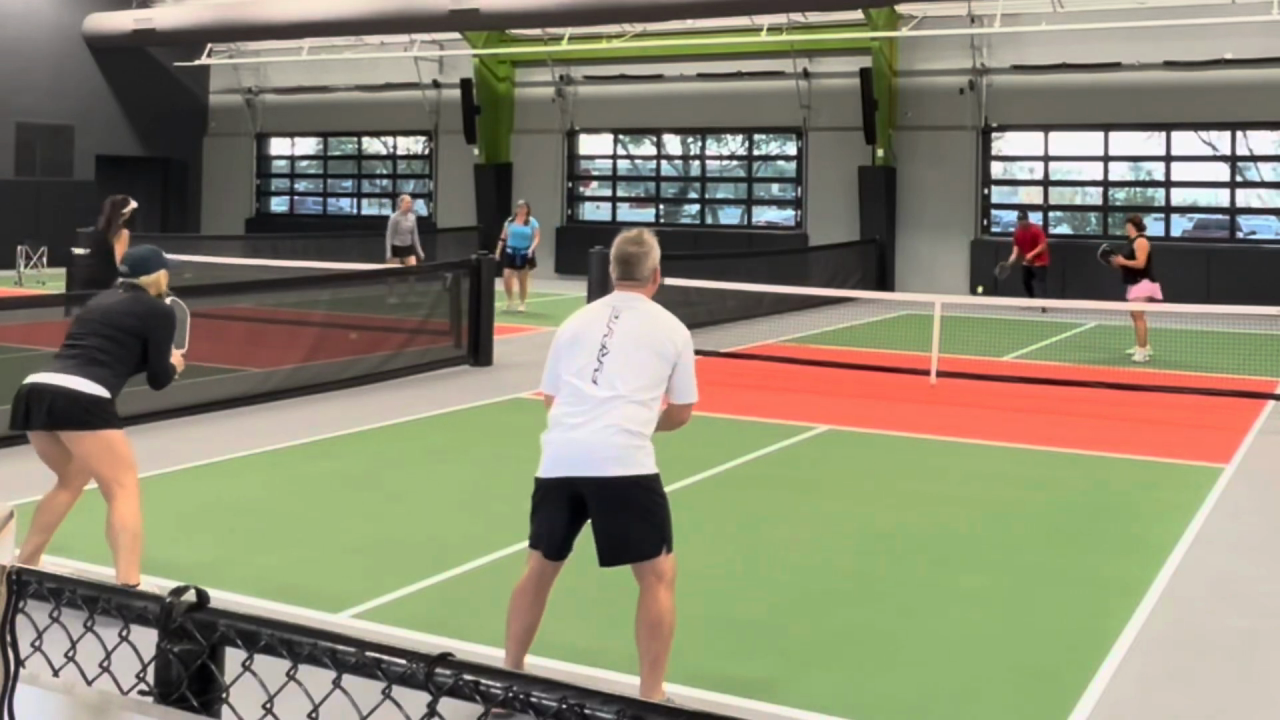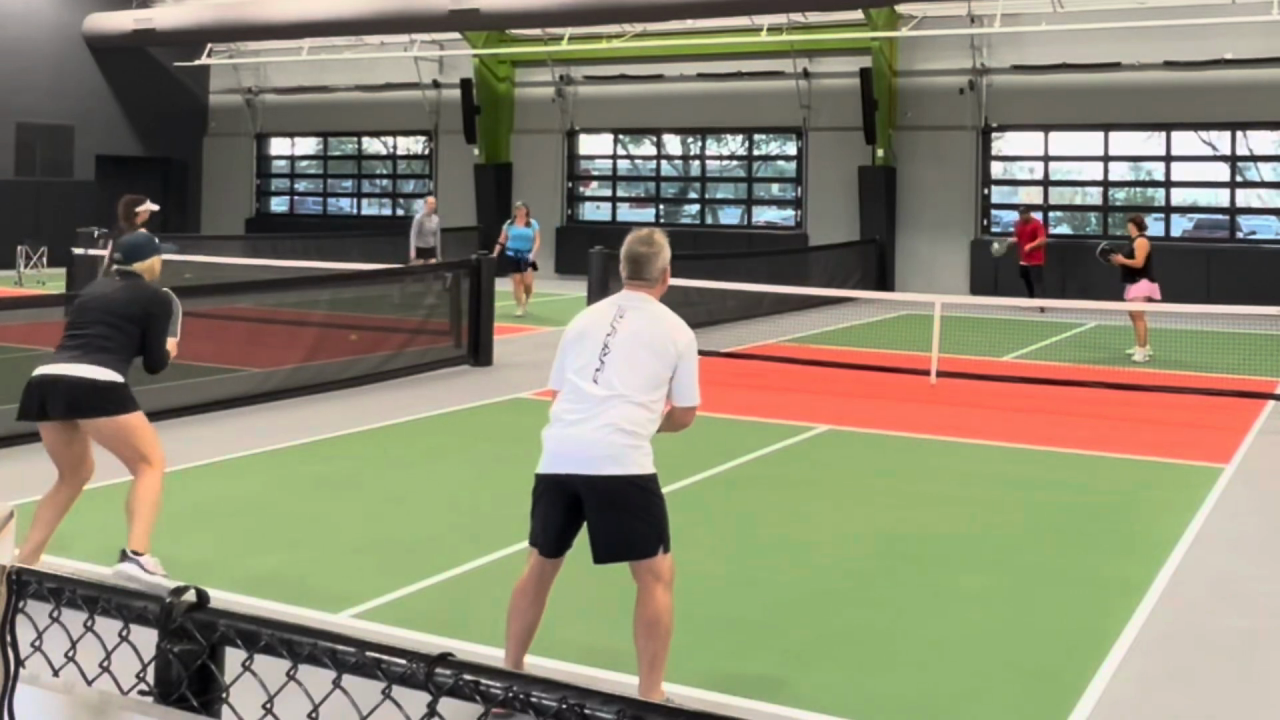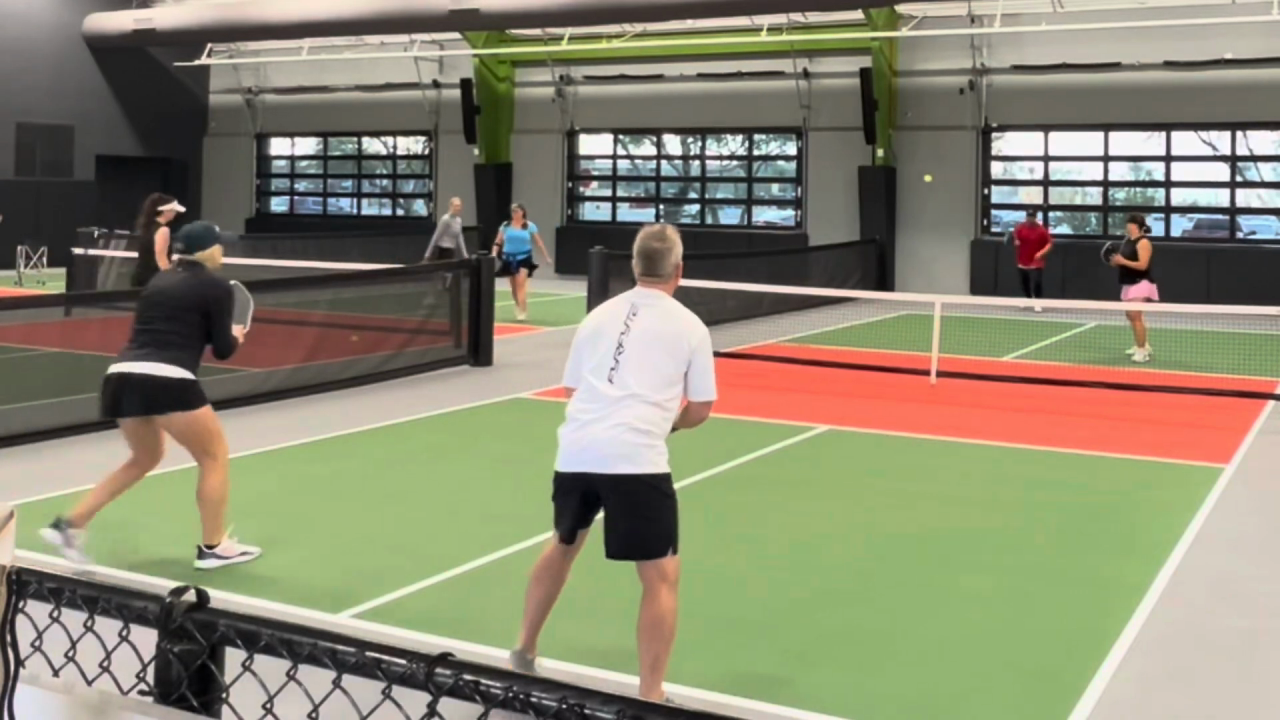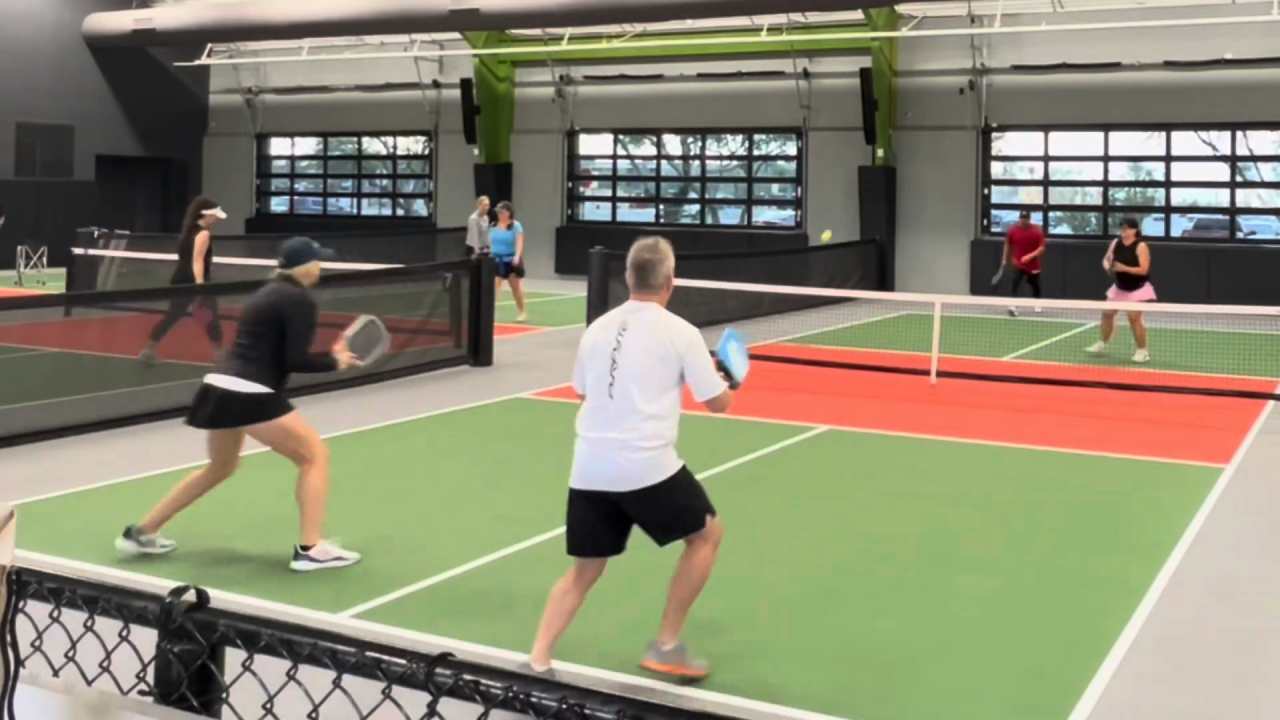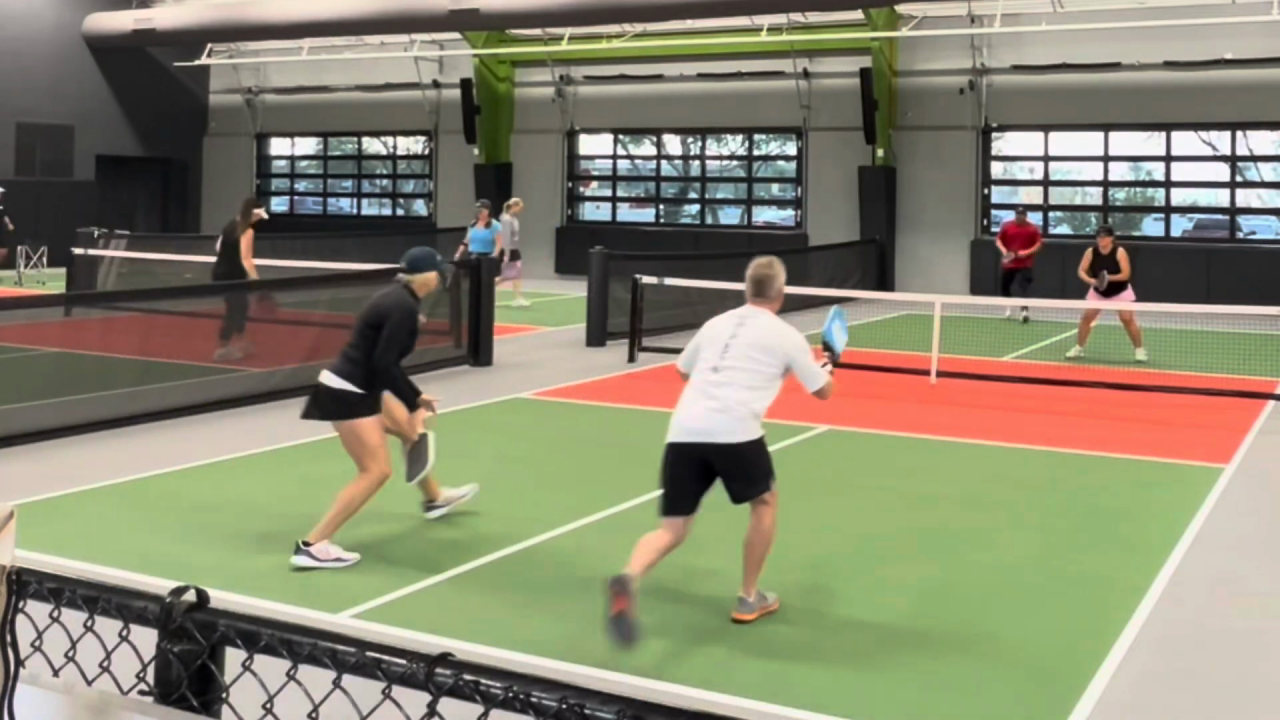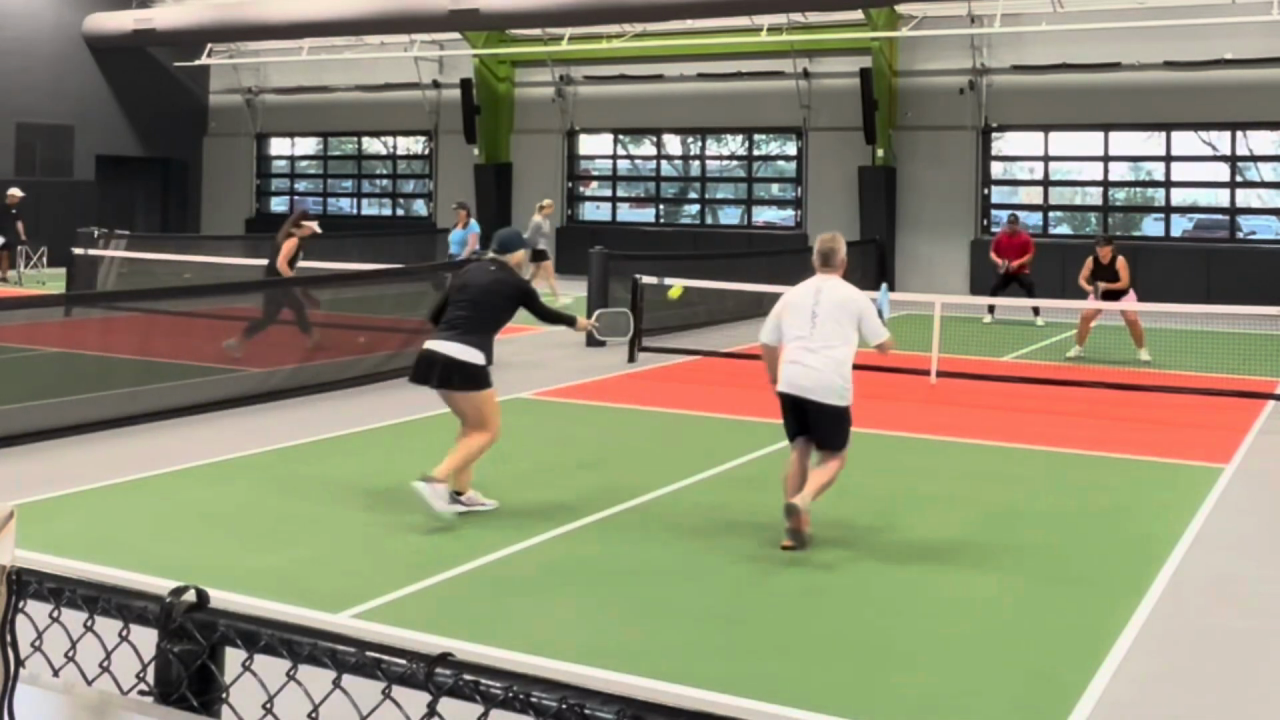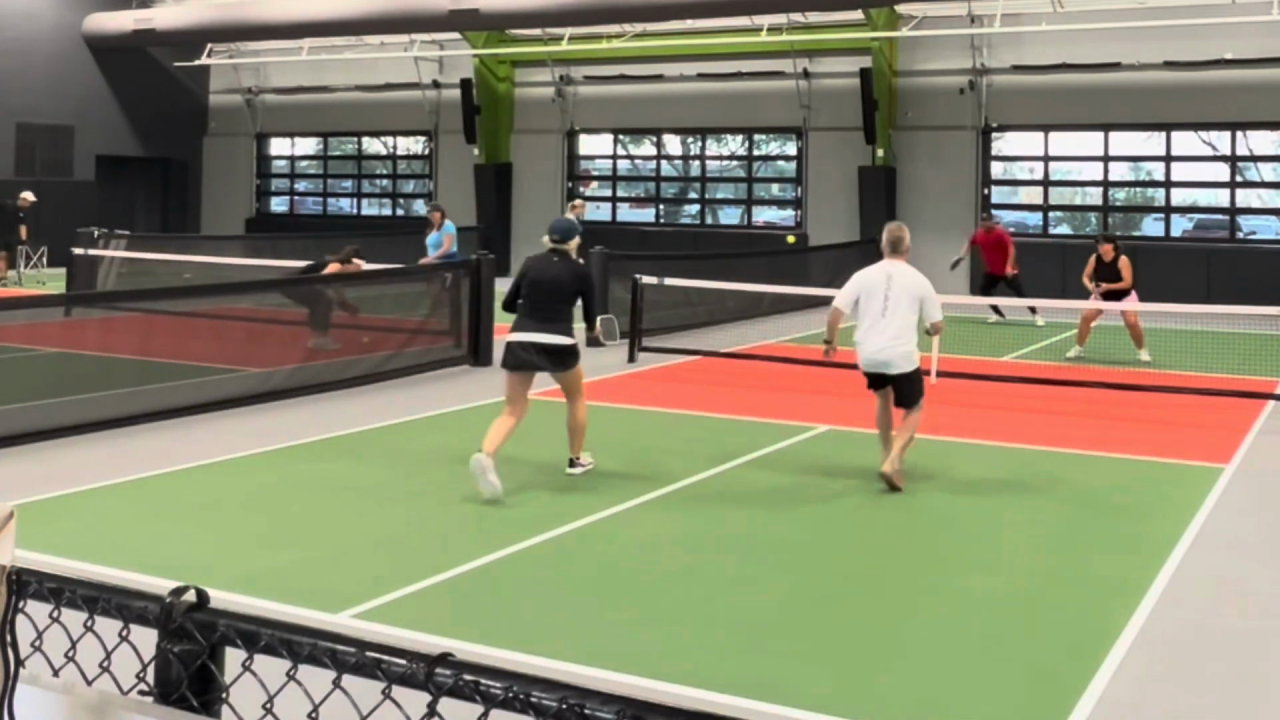
dt=0.4s
person 1, frame 1
left shoulder: (575, 322)
right shoulder: (671, 329)
right elbow: (680, 413)
left hip: (559, 459)
right hip: (624, 464)
left knee: (540, 567)
right knee: (658, 576)
right ankle: (650, 699)
person 1, frame 2
left shoulder: (585, 319)
right shoulder: (676, 330)
right elbow: (683, 416)
left hip: (558, 457)
right hip: (620, 462)
left knee: (541, 565)
right knee: (655, 575)
right ankle: (650, 699)
person 1, frame 3
left shoulder: (598, 316)
right shoulder: (690, 326)
right elbow: (700, 410)
left hip: (575, 454)
right hip: (636, 460)
left knee: (563, 545)
right knee: (661, 577)
left ankle: (521, 656)
right ankle: (649, 701)
person 1, frame 4
left shoulder: (597, 330)
right shoulder: (680, 333)
right elbow: (718, 402)
right wrist: (729, 382)
left hip: (589, 470)
right hip: (647, 467)
left knee: (582, 572)
right knee: (706, 535)
left ankle: (536, 664)
right ankle: (666, 647)
person 1, frame 5
left shoulder: (714, 325)
right shoulder: (786, 336)
left elbow: (684, 372)
right elbow: (822, 391)
right wrist: (826, 367)
left hip: (683, 431)
right hip: (736, 432)
left knee: (670, 531)
right knee: (763, 504)
left ankle: (629, 581)
right ankle: (749, 599)
person 1, frame 6
left shoulder: (791, 296)
right shoulder: (856, 297)
left elbow: (767, 344)
right elbow: (884, 346)
left wrist: (775, 379)
right wrist: (881, 325)
left hip: (791, 384)
right hip: (830, 388)
left knee: (800, 452)
right knee: (832, 460)
left ankle: (793, 529)
right ankle: (800, 504)
person 1, frame 7
left shoulder: (862, 276)
right shoulder: (919, 280)
left elbow: (836, 310)
right elbow: (937, 326)
left wrist: (829, 341)
right wrist: (929, 331)
left hip: (868, 357)
right hip: (902, 358)
left knee: (884, 396)
right knee: (913, 413)
left ankle: (889, 457)
right ankle: (891, 465)
person 2, frame 1
left shoulder: (101, 300)
right shoulder: (158, 311)
right elbow: (158, 379)
left wrist: (158, 359)
right wrist: (174, 365)
left hip: (34, 390)
right hip: (80, 399)
left knee: (72, 479)
right knee: (123, 489)
left ankle: (23, 569)
right ankle: (127, 590)
person 2, frame 2
left shoulder: (95, 288)
right shoulder: (155, 298)
right elbow: (154, 364)
left wrist: (153, 346)
right wrist: (167, 350)
left hip: (45, 381)
right hip: (95, 386)
left knee: (74, 475)
right knee: (151, 465)
left ankle: (23, 567)
right ankle: (136, 556)
person 2, frame 3
left shoulder: (159, 280)
right shoulder: (215, 287)
right elbow: (222, 350)
left wrist: (220, 335)
right wrist: (234, 337)
left hip: (122, 376)
right hip: (167, 382)
left knee: (146, 458)
right knee: (215, 456)
left ankle: (71, 524)
right ankle: (214, 547)
person 2, frame 4
left shoulder: (268, 293)
right shoulder: (300, 301)
right elbow: (294, 362)
left wrist: (329, 356)
right wrist: (333, 361)
left hip: (219, 389)
right hip: (250, 395)
left knee: (220, 468)
right knee: (315, 456)
left ankle: (141, 533)
right ankle: (310, 549)
person 2, frame 5
left shoulder: (396, 297)
right shoulder: (404, 308)
right elbow: (384, 365)
left wrist: (417, 396)
right wrist: (415, 406)
left hip: (356, 387)
right hip: (348, 393)
left knee: (414, 430)
right knee: (376, 470)
left ankle: (435, 498)
right ankle: (311, 546)
person 2, frame 6
left shoulder: (469, 271)
right shoulder: (516, 285)
left elbow: (436, 315)
right elbow: (545, 314)
right wrist: (576, 322)
left hip: (434, 352)
right hip: (465, 359)
left knee: (472, 426)
right knee: (487, 432)
left ankle: (460, 493)
right ankle: (435, 479)
person 2, frame 7
left shoulder: (531, 263)
right shoulder: (580, 272)
left elbow: (508, 305)
right elbow: (590, 314)
right wrist: (592, 328)
left hip: (519, 342)
right hip: (558, 344)
left knee: (512, 412)
right knee: (576, 398)
left ankle: (485, 455)
right ankle: (577, 460)
